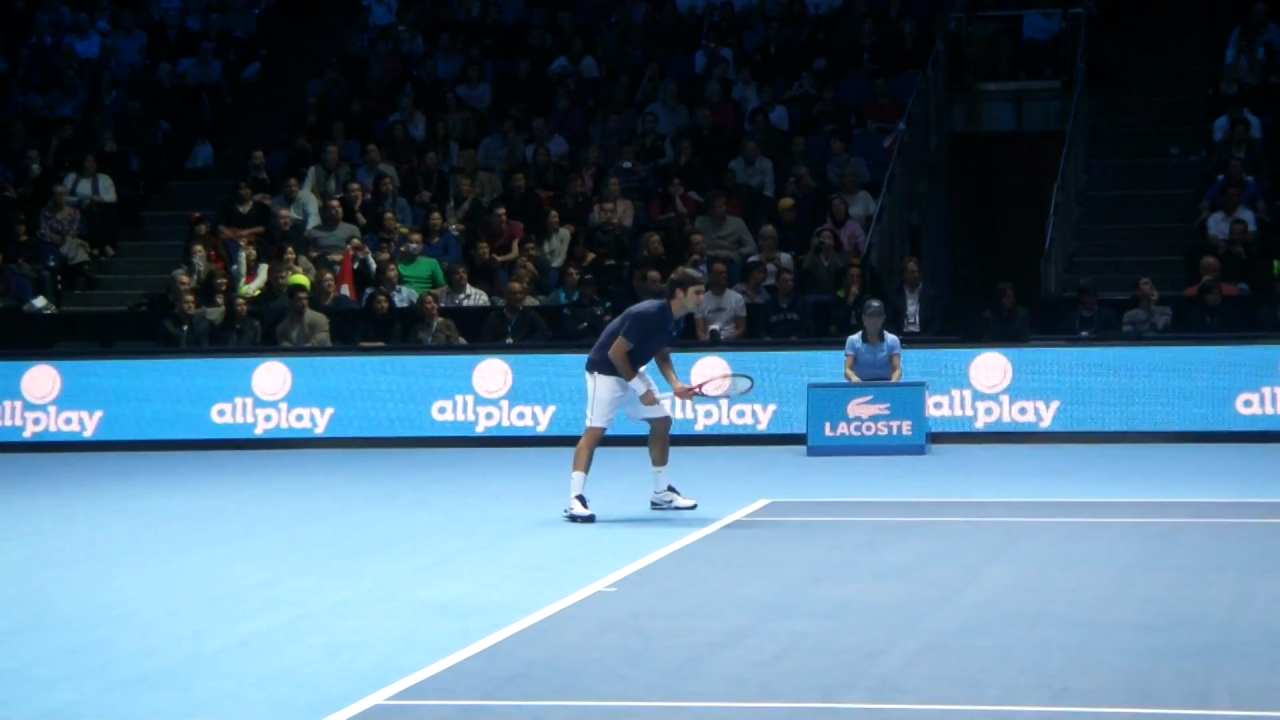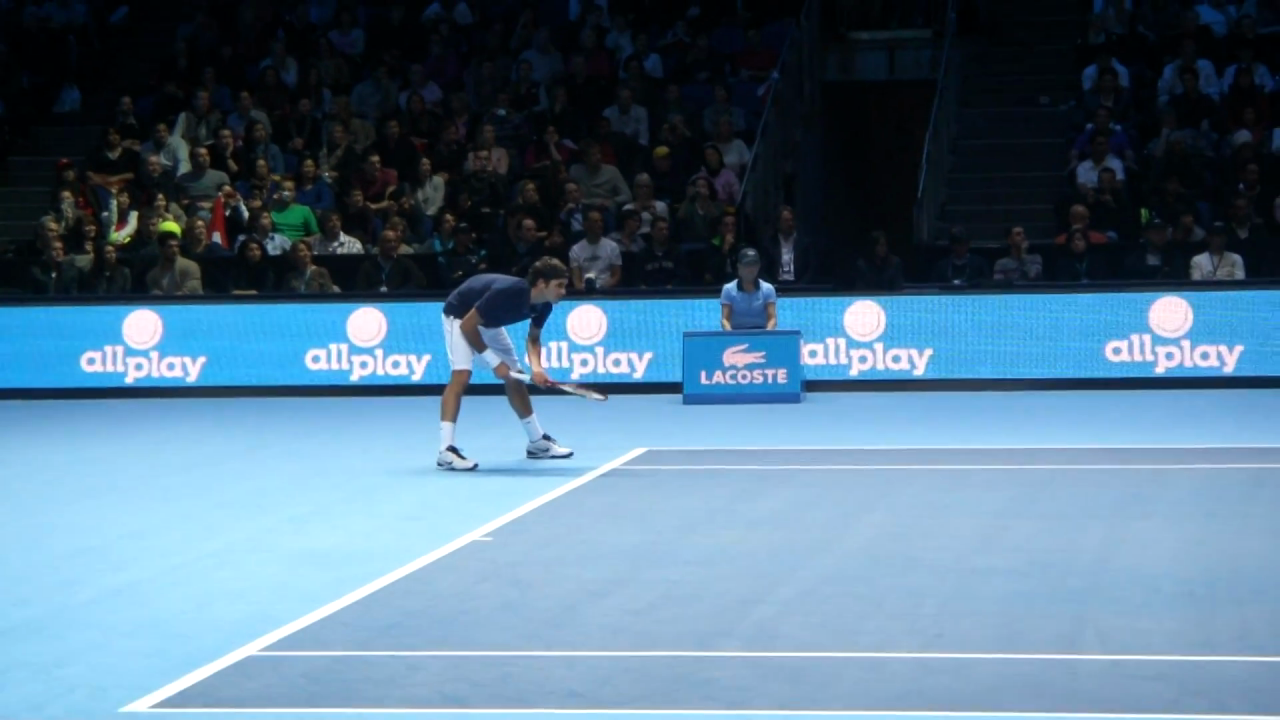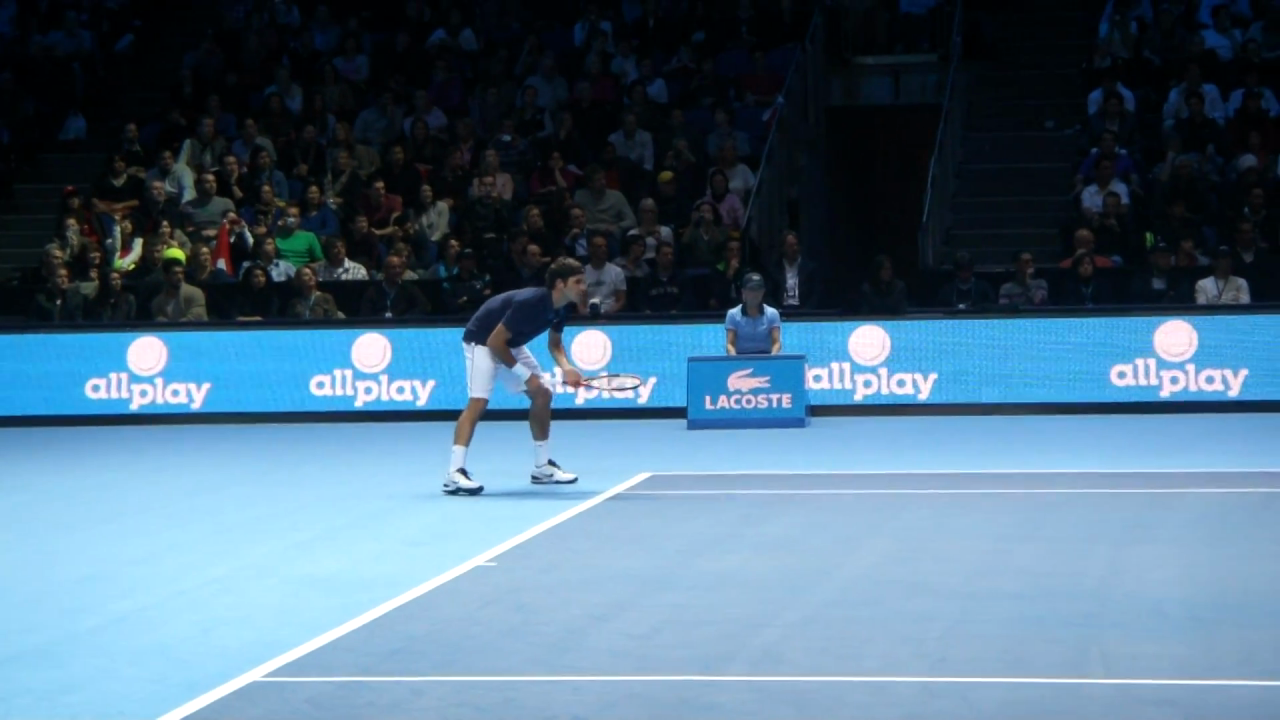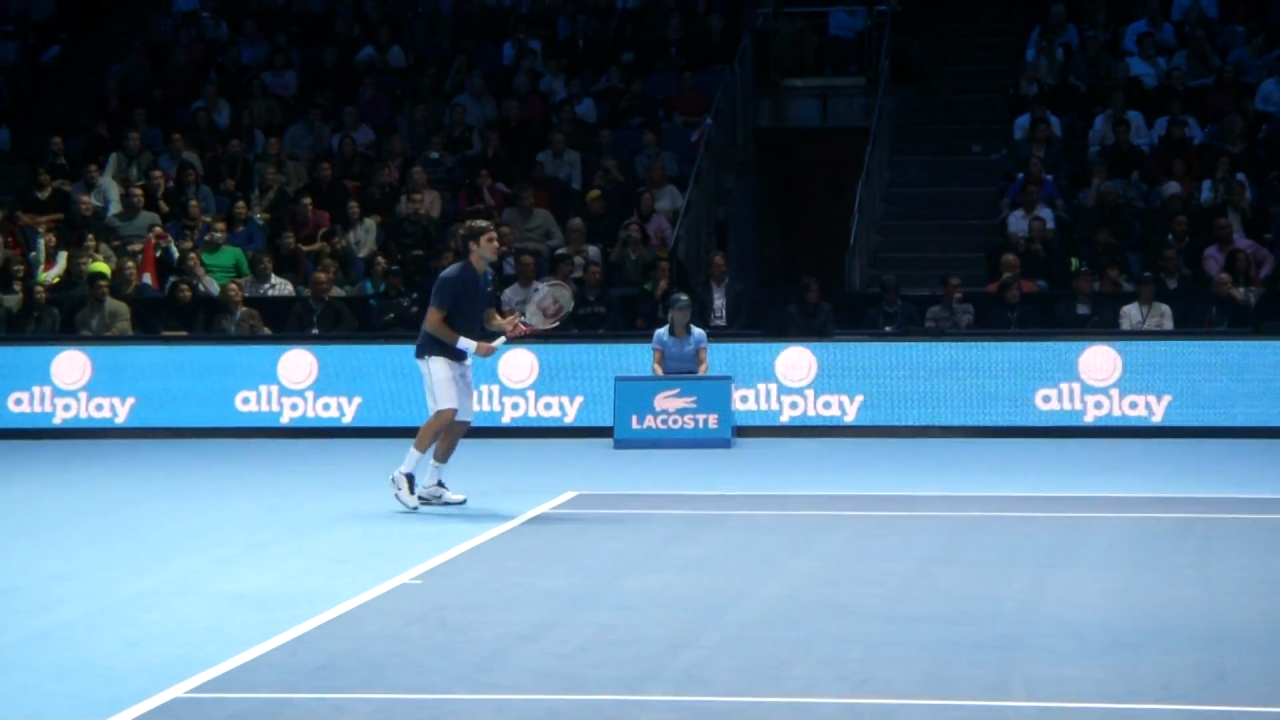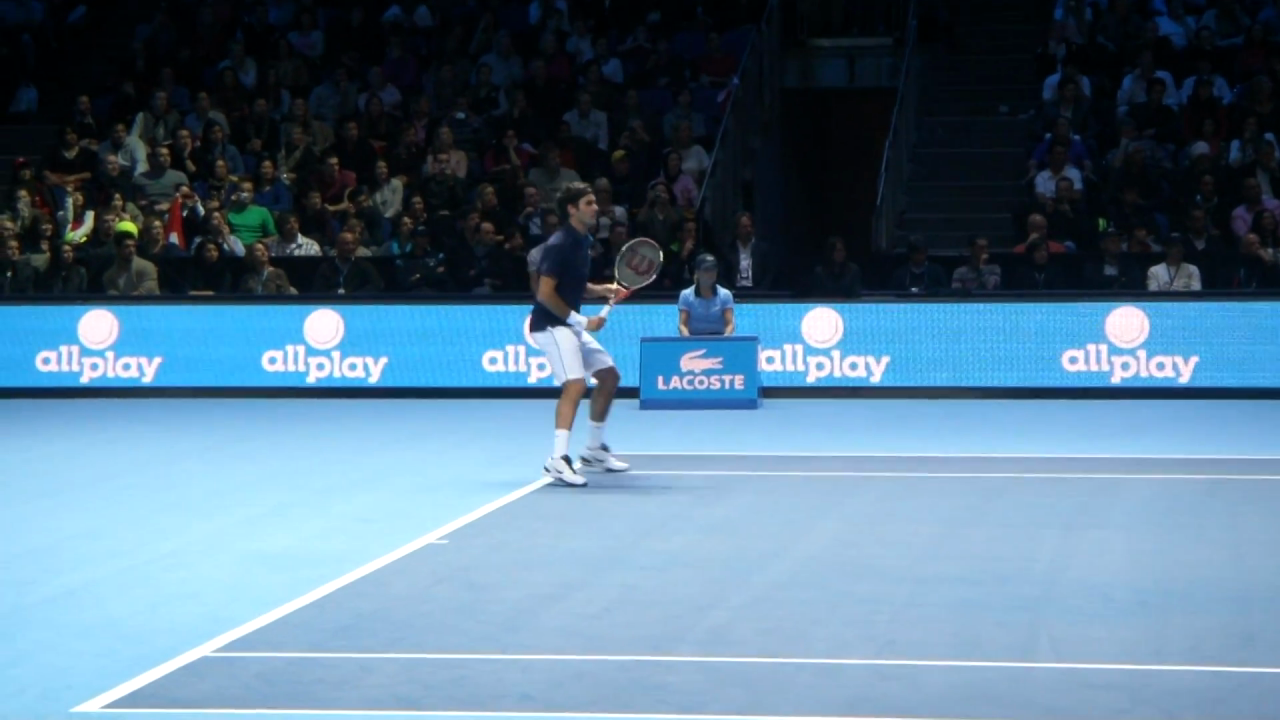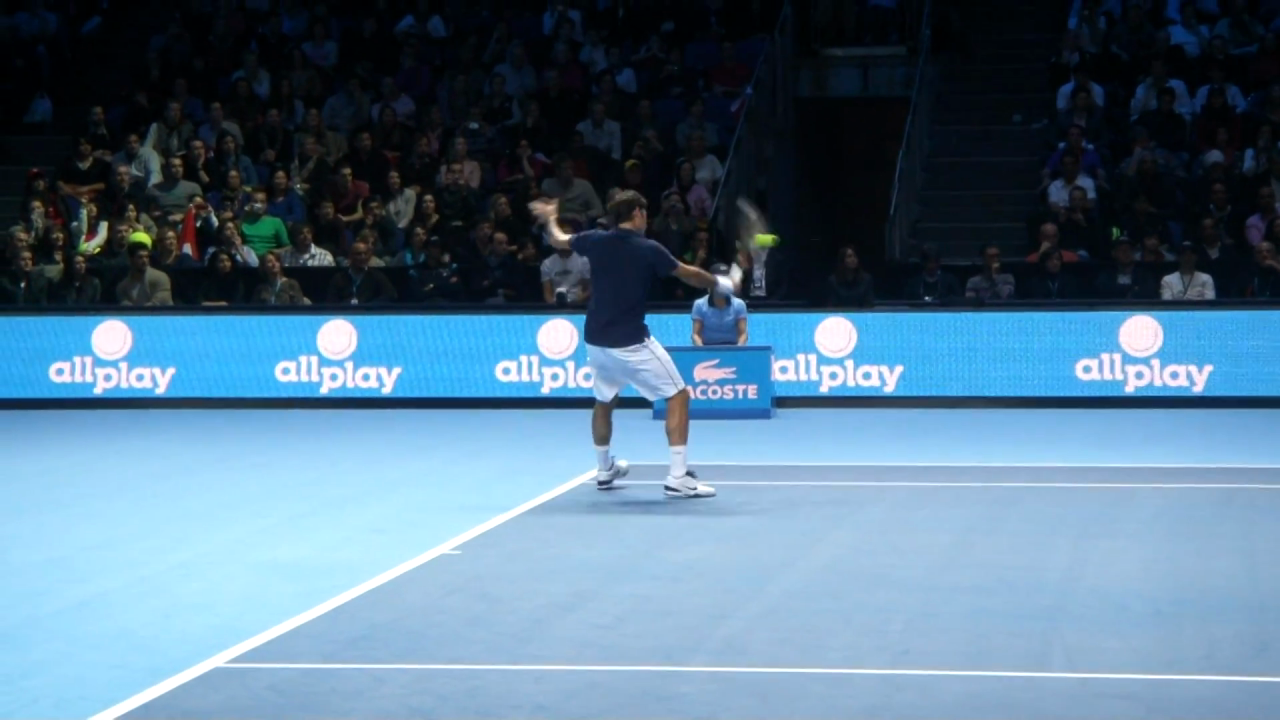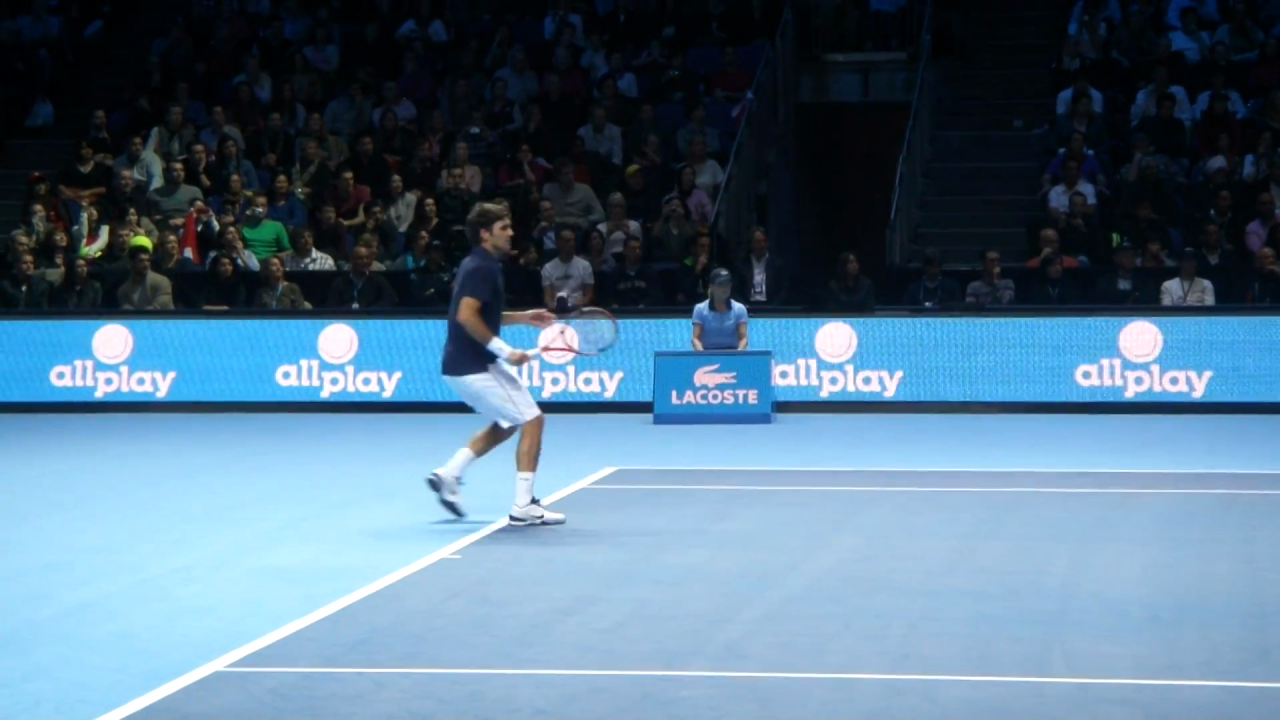
dt=0.7s
person 1, frame 1
left shoulder: (676, 319)
right shoulder: (649, 314)
left elbow: (662, 357)
right elbow: (615, 353)
left wrist: (675, 383)
right wrist: (640, 389)
left hip: (631, 369)
right hip: (605, 369)
left knee: (662, 421)
right knee: (596, 429)
left ankle: (662, 493)
right ankle: (575, 498)
person 1, frame 2
left shoulder: (543, 305)
right shoulder: (506, 292)
left elbow: (533, 339)
right elbow: (468, 325)
left wrist: (536, 369)
right wrist: (494, 362)
left hip: (489, 322)
right hip: (461, 316)
left knee: (514, 376)
right knee: (461, 375)
left ankle: (537, 441)
right ankle: (446, 451)
person 1, frame 3
left shoulder: (561, 307)
right shoulder: (529, 303)
left elbow: (555, 344)
right elbow: (494, 342)
left wrist: (566, 370)
right wrist: (524, 375)
left hip: (511, 344)
right hip: (482, 340)
left knee: (542, 394)
right knee: (478, 402)
left ankle: (542, 467)
right ankle: (455, 473)
person 1, frame 4
left shoulder: (486, 278)
right shoulder: (452, 277)
left elbow: (489, 318)
right elbow: (432, 323)
left wrist: (505, 325)
right wrist: (471, 345)
left hip: (459, 358)
right hip: (434, 354)
left knee: (460, 424)
right knee: (446, 415)
left ankle: (430, 486)
right ankle: (405, 474)
person 1, frame 5
left shoulder: (583, 241)
right shoulder: (558, 244)
right elbow: (544, 294)
left wrist: (605, 290)
right wrist: (579, 319)
left hip: (569, 326)
right hip: (550, 327)
left knee: (609, 374)
right knee: (575, 385)
left ankle: (595, 449)
right ankle: (558, 460)
person 1, frame 6
left shoulder: (595, 240)
right shoulder: (649, 249)
left elbow: (558, 241)
right elbow: (688, 274)
left wrist: (549, 219)
right wrist: (723, 284)
left hip: (597, 342)
right hip: (632, 343)
left knee: (603, 402)
right knee: (678, 397)
left ankle: (605, 471)
right ankle: (678, 477)
person 1, frame 7
left shoulder: (487, 264)
right shoulder: (481, 267)
right elbow: (465, 316)
left wrist: (523, 317)
right wrist: (503, 350)
left hip: (466, 367)
right hip: (474, 367)
left knee: (505, 424)
right knee: (531, 422)
left ankle: (447, 474)
right ankle: (524, 505)
